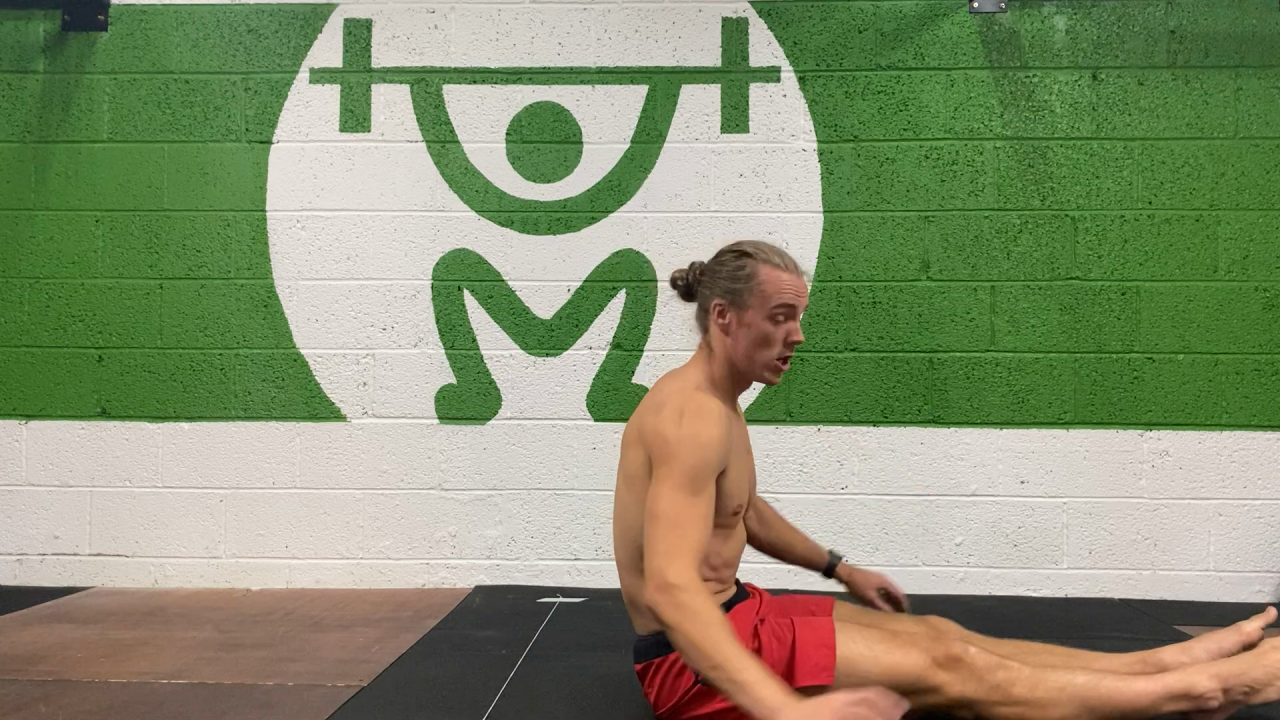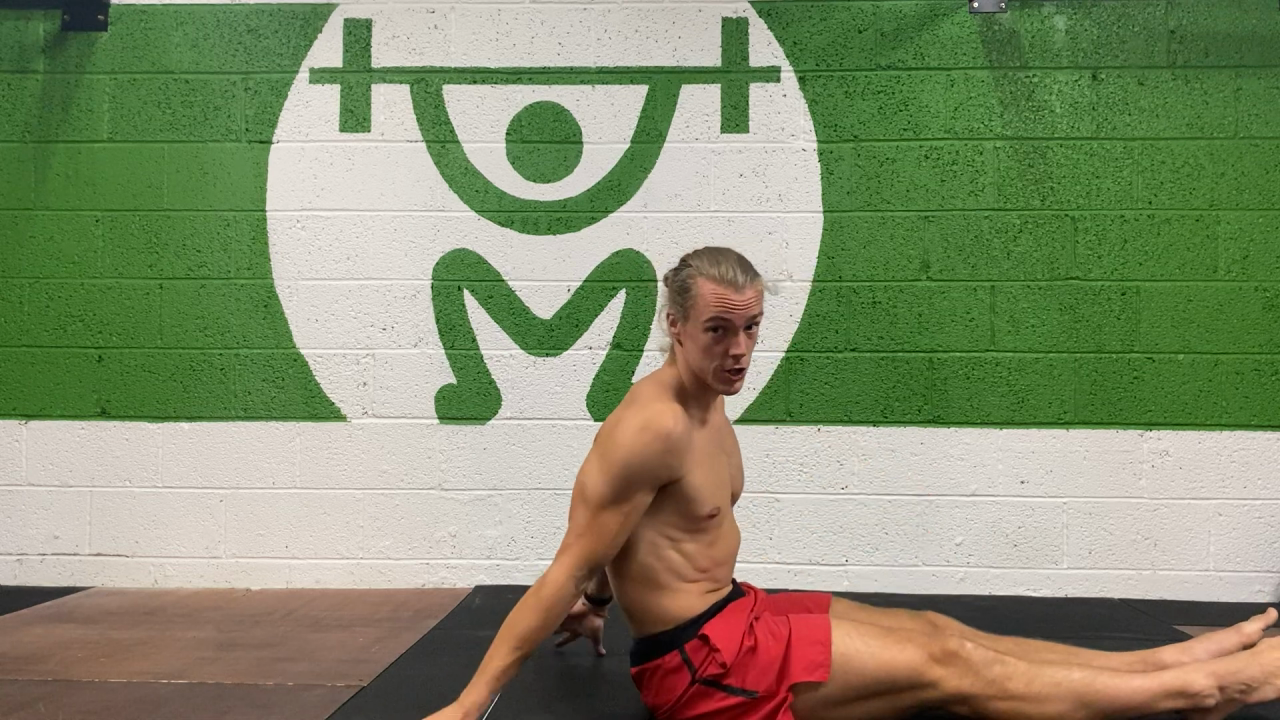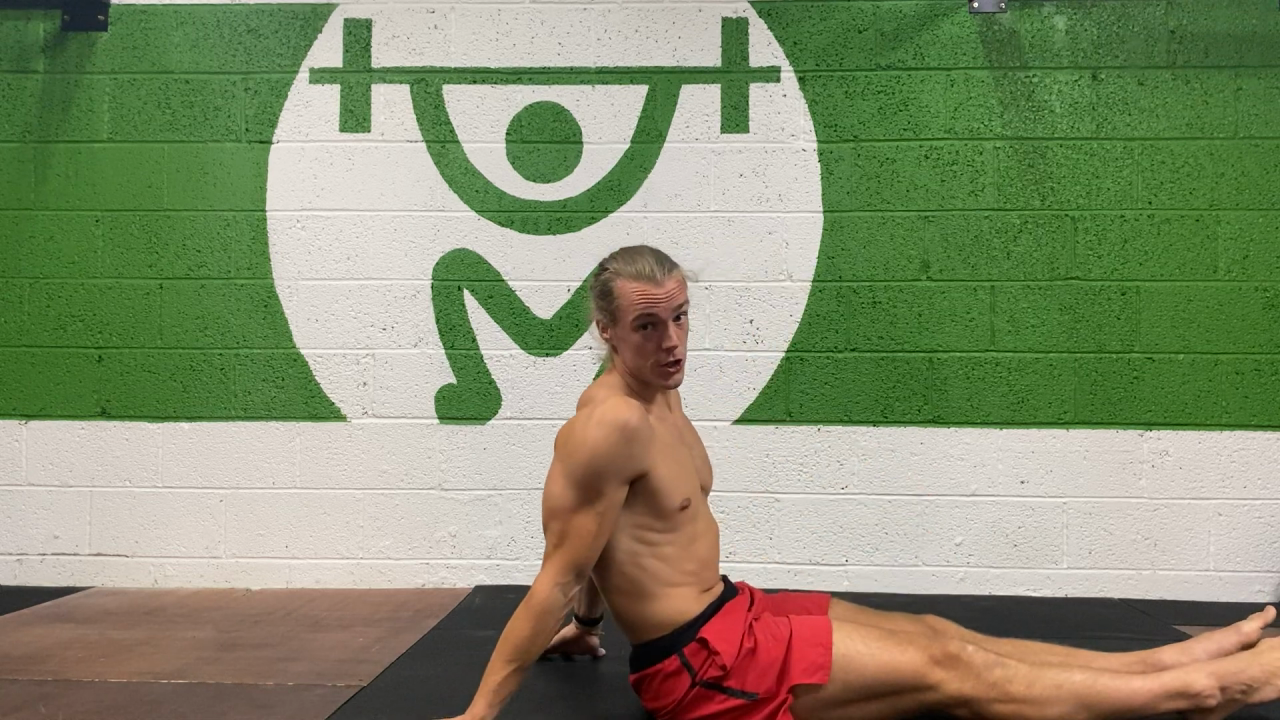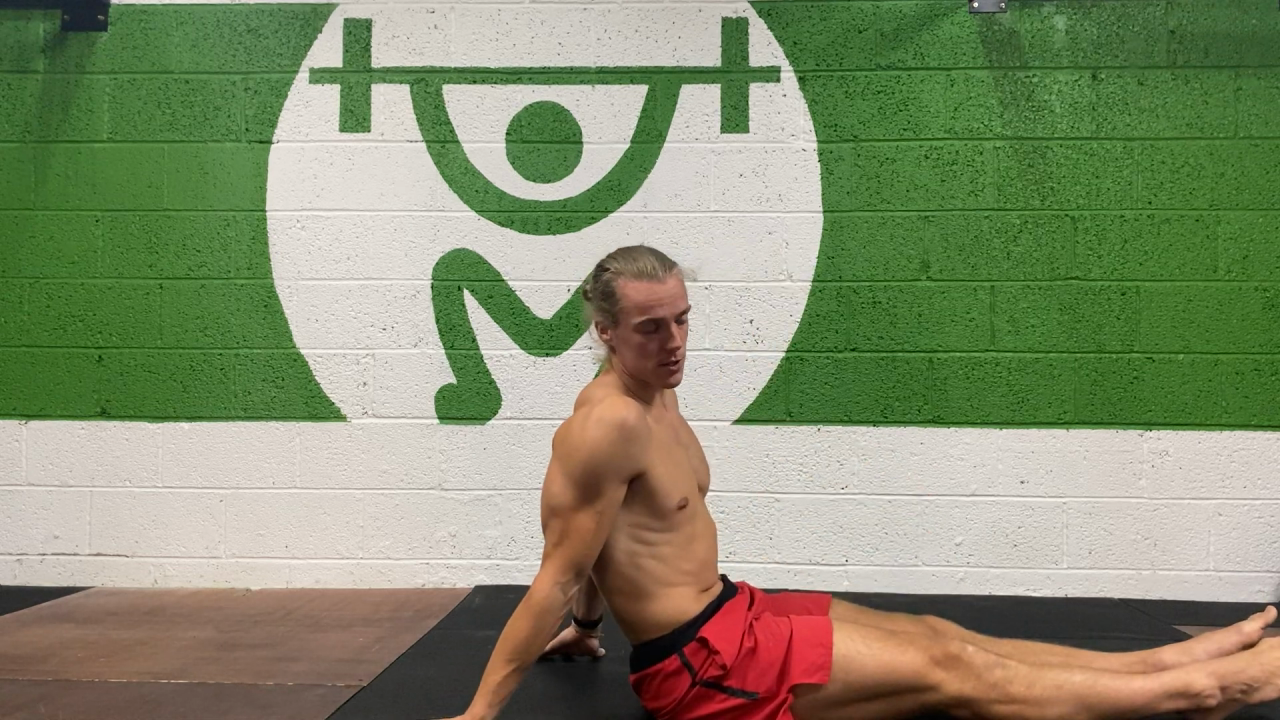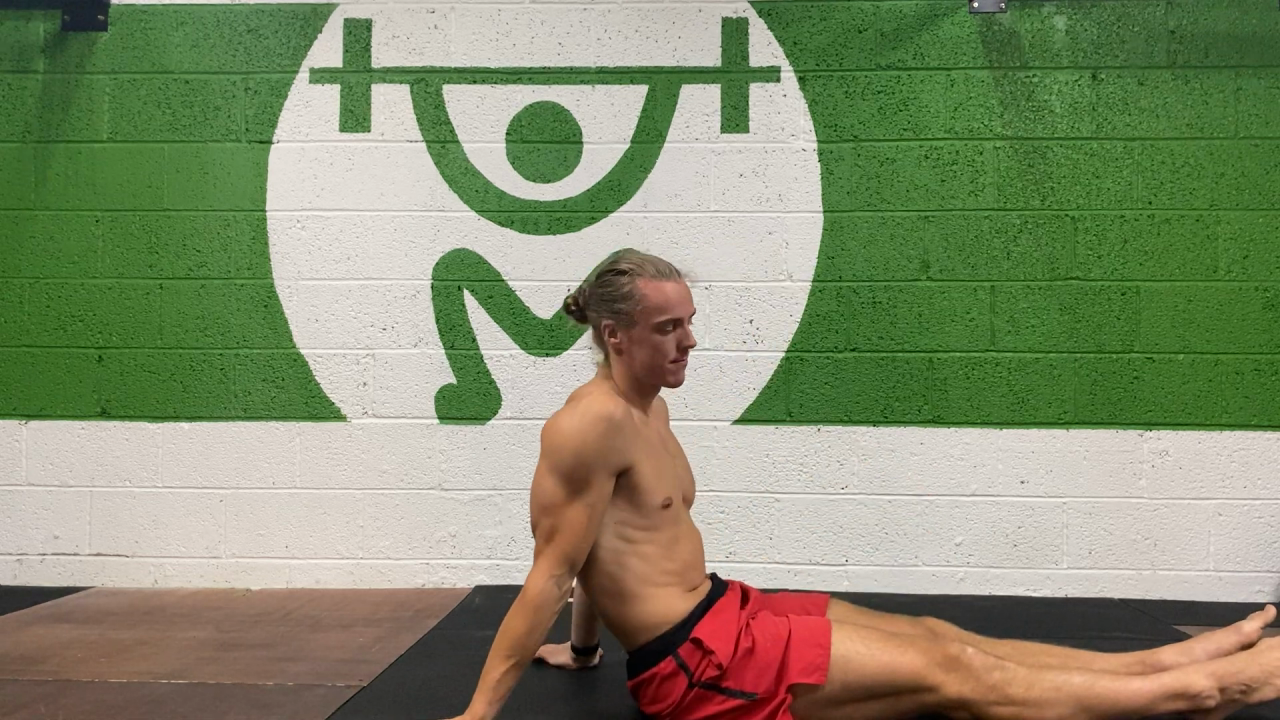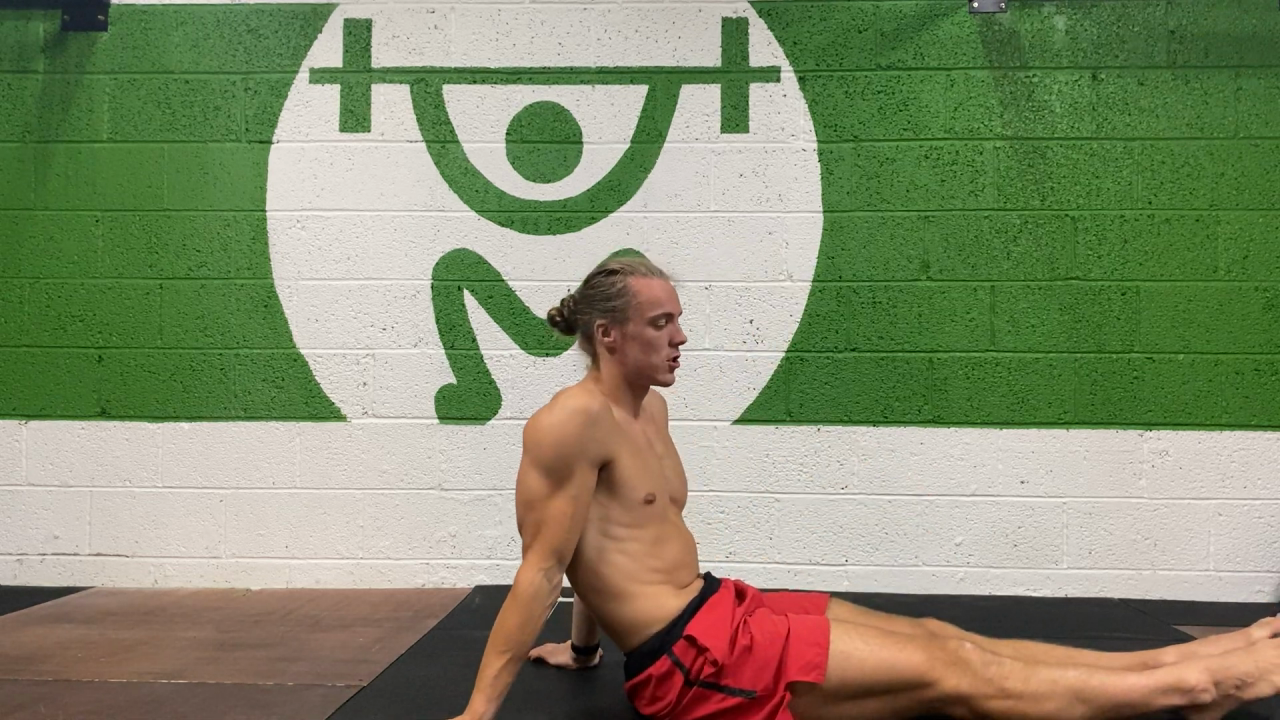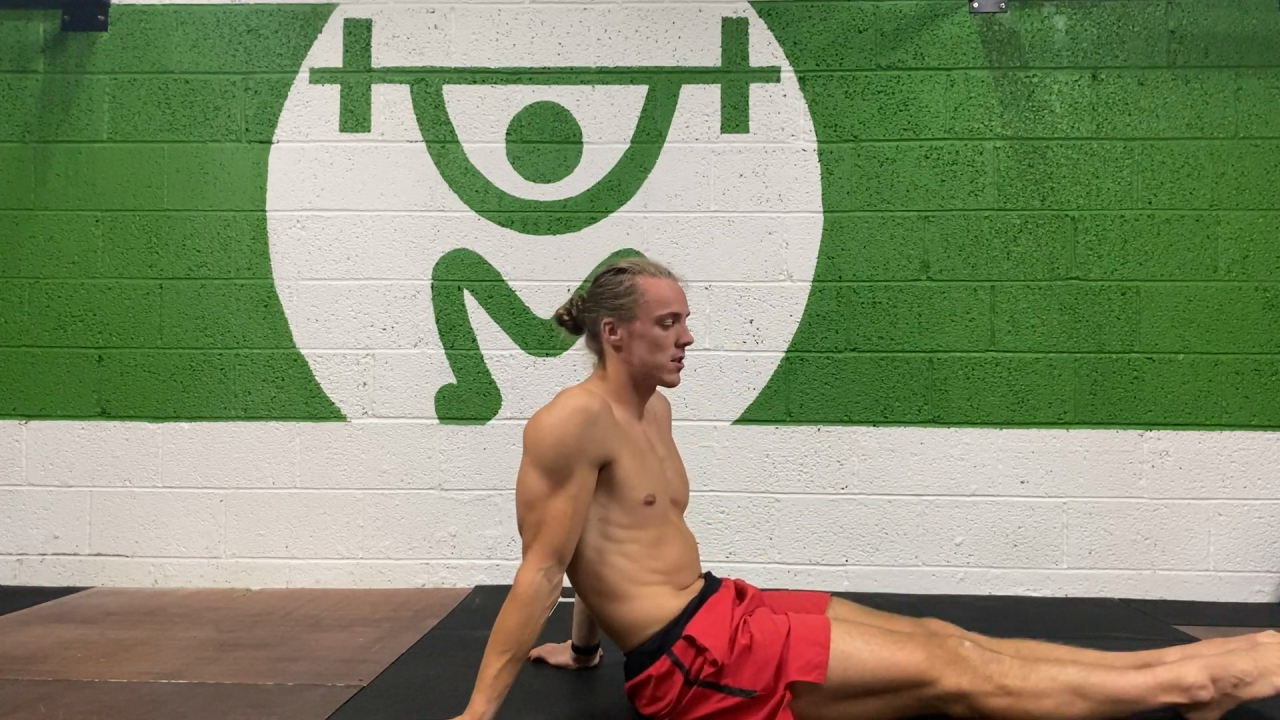
dt=0.5s
person 1, frame 1
left shoulder: (708, 402)
right shoulder: (691, 419)
right elbow: (668, 587)
left wrist: (837, 566)
left hip: (733, 614)
right hip: (692, 658)
left knee: (937, 636)
left ankle: (1171, 662)
person 1, frame 2
left shoulder: (704, 398)
right shoulder: (651, 427)
right elbow: (567, 572)
left wrist: (599, 600)
left hip: (731, 618)
left knee: (935, 632)
person 1, frame 3
left shoulder: (658, 396)
right shoulder: (610, 425)
right elbow: (557, 579)
left wrist: (588, 624)
left hip: (730, 616)
left knee: (937, 635)
person 1, frame 4
left shoulder: (655, 393)
right shoulder: (606, 425)
right elbow: (557, 577)
left wrist: (587, 627)
left hip: (731, 616)
left knee: (936, 635)
person 1, frame 5
left shoulder: (646, 406)
right shoulder: (590, 423)
left elbow: (601, 553)
right elbow: (551, 574)
left wrist: (583, 648)
left hip: (724, 614)
left knee: (936, 637)
person 1, frame 6
left shoulder: (647, 407)
right shoulder: (571, 421)
right elbow: (541, 571)
left wrist: (583, 647)
left hip: (721, 613)
left knee: (934, 637)
person 1, frame 7
left shoulder: (652, 409)
right shoulder: (574, 421)
right elbow: (541, 570)
left wrist: (584, 646)
left hip: (723, 611)
left knee: (937, 636)
